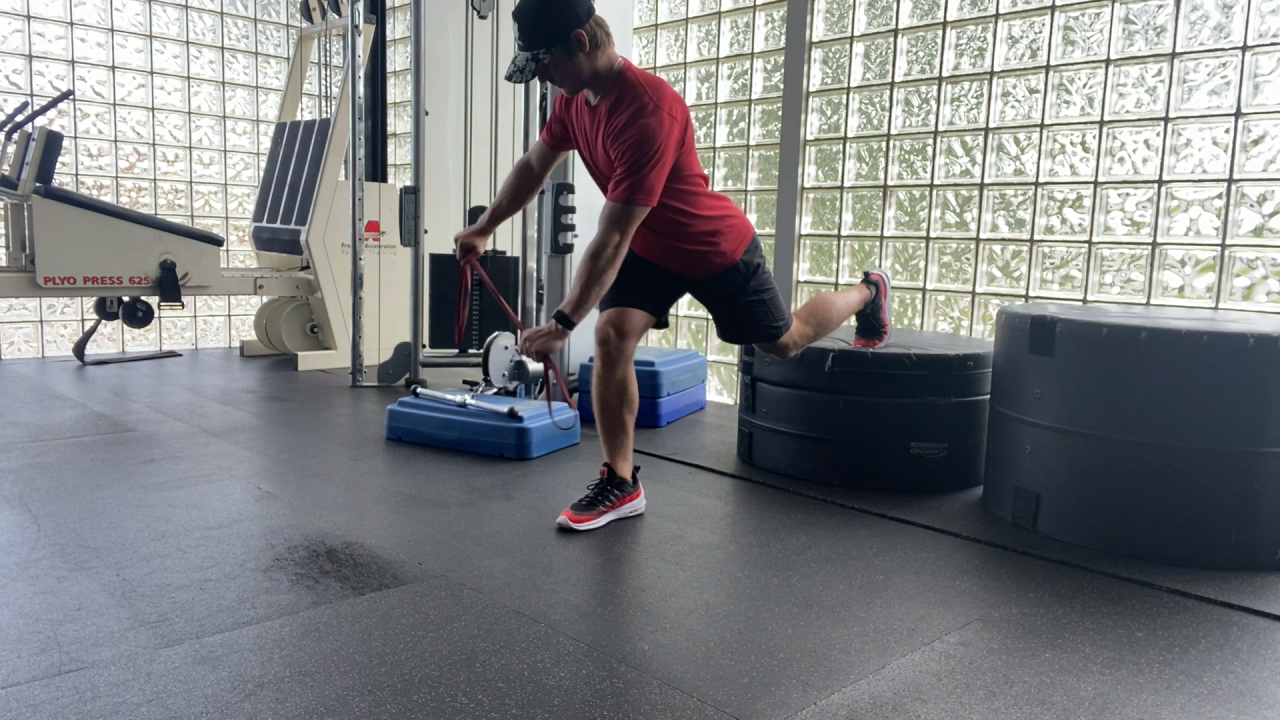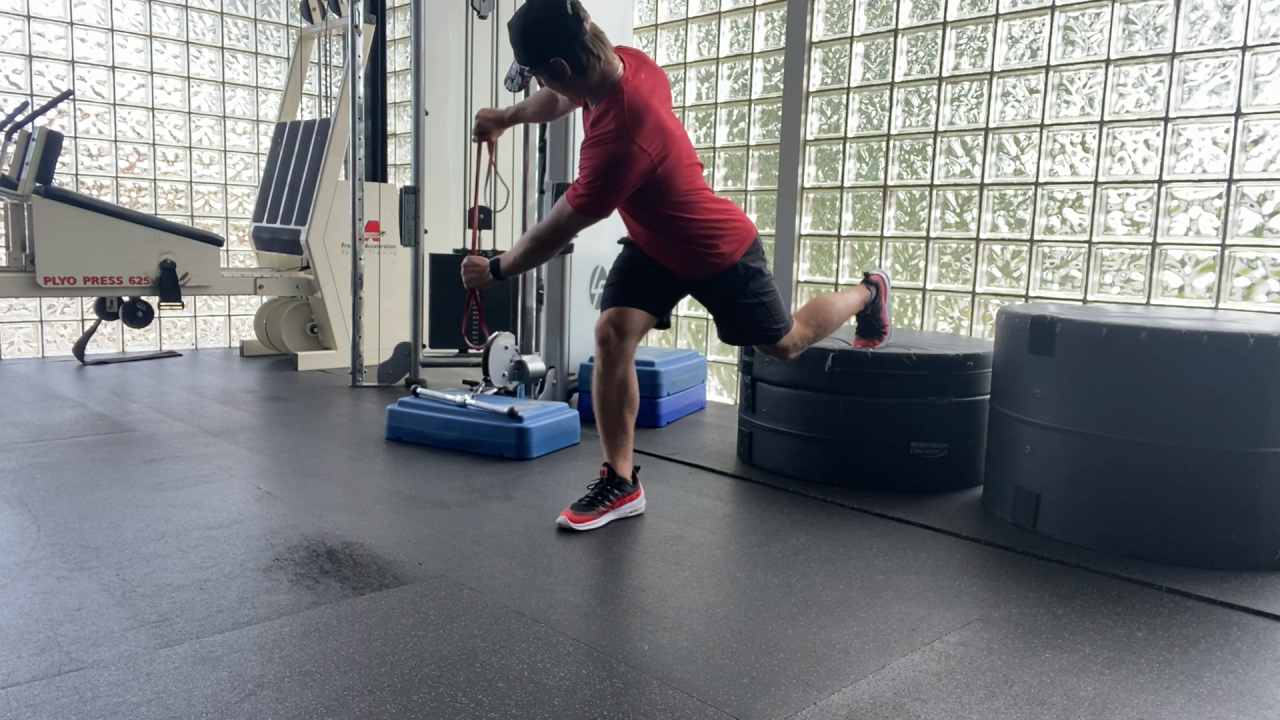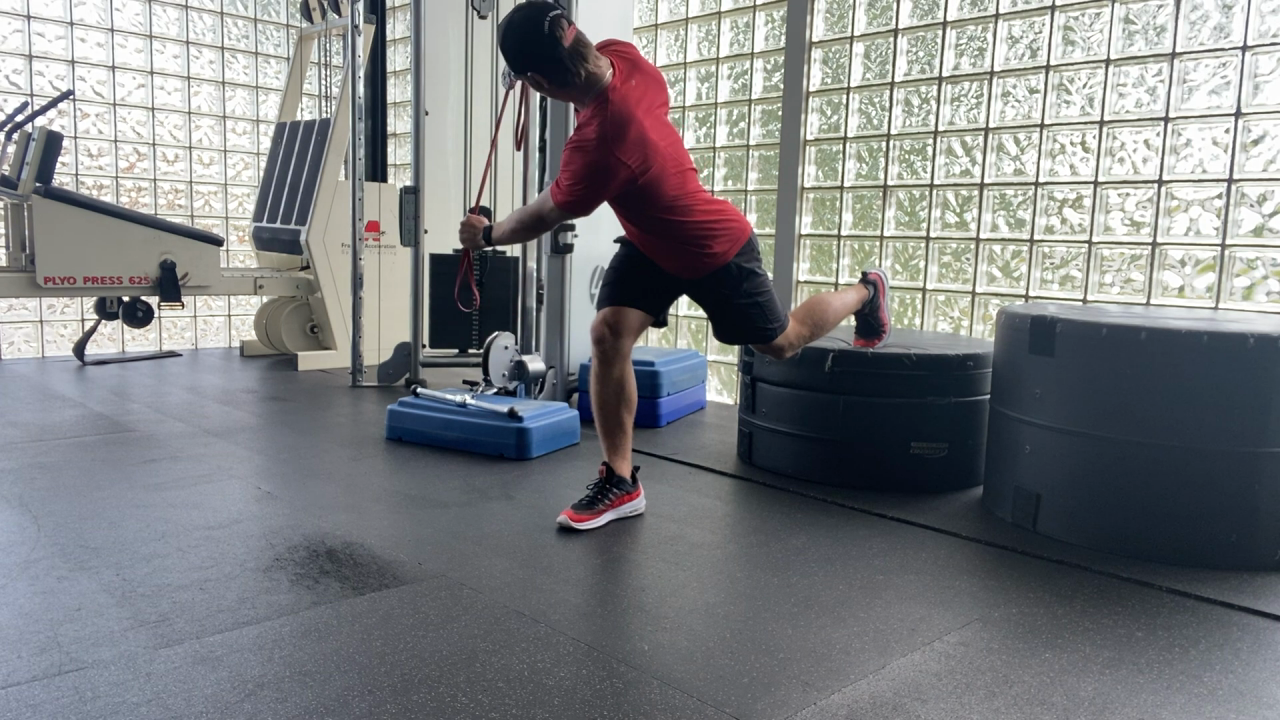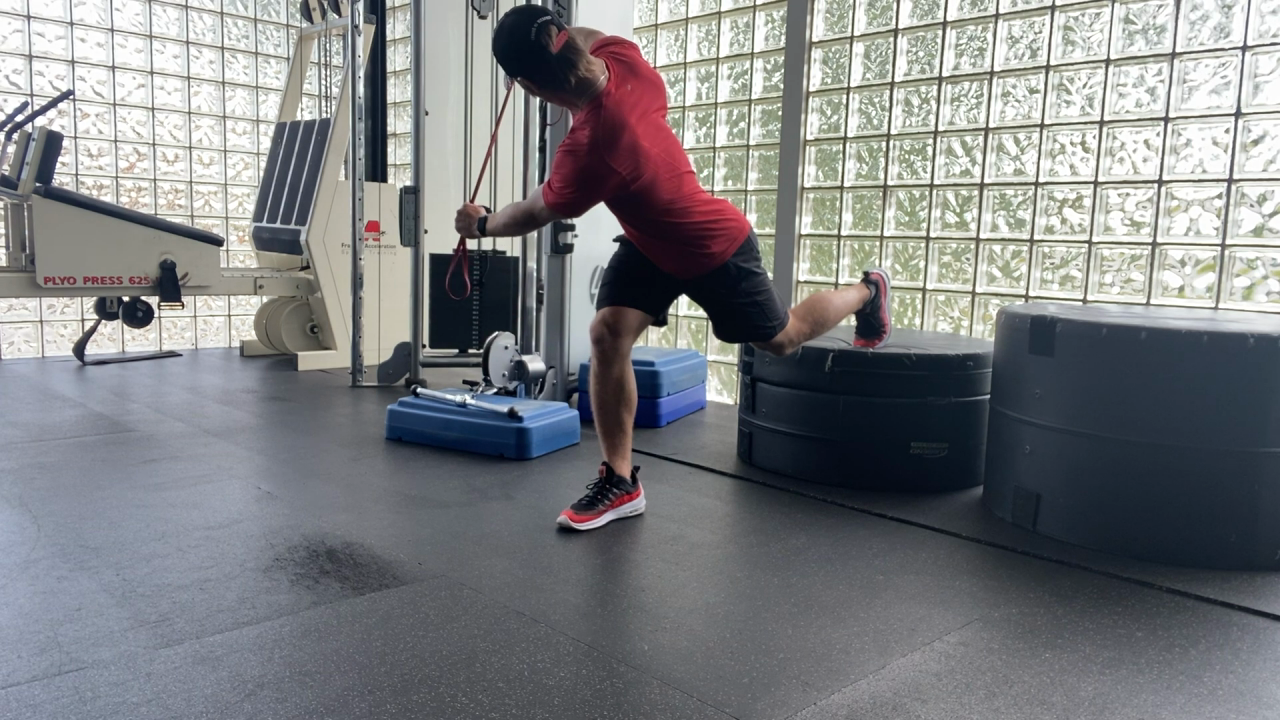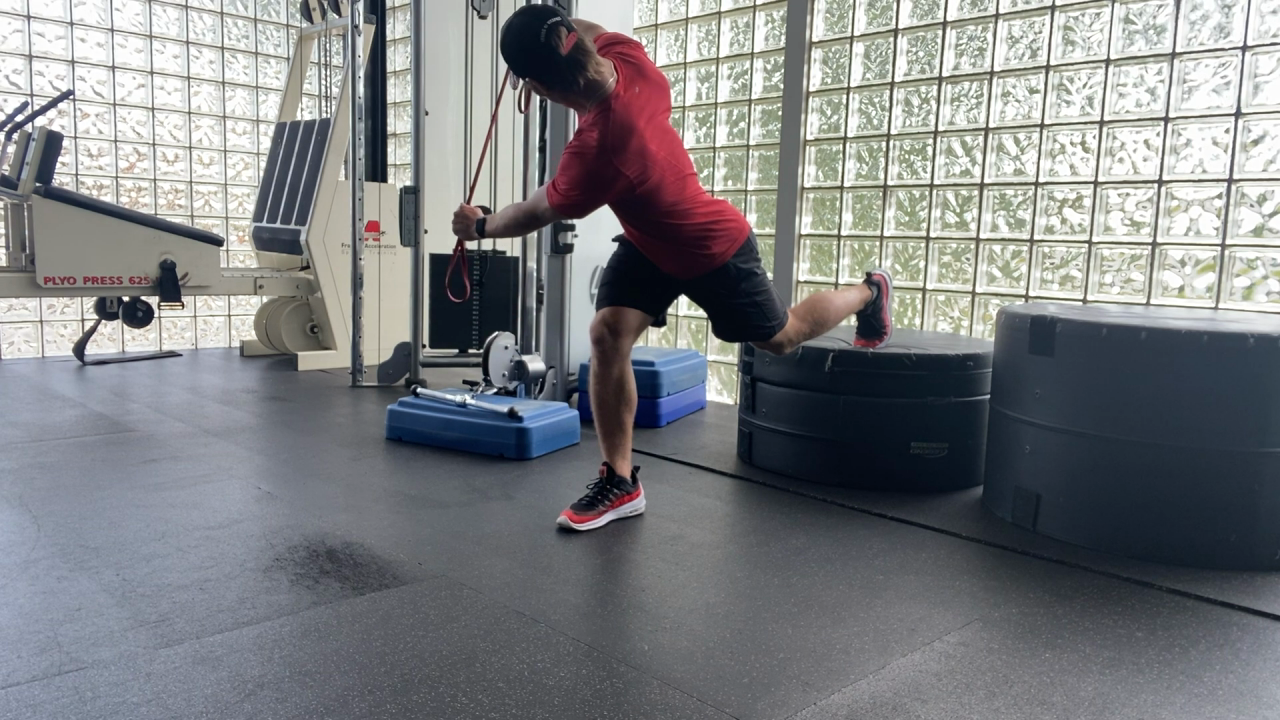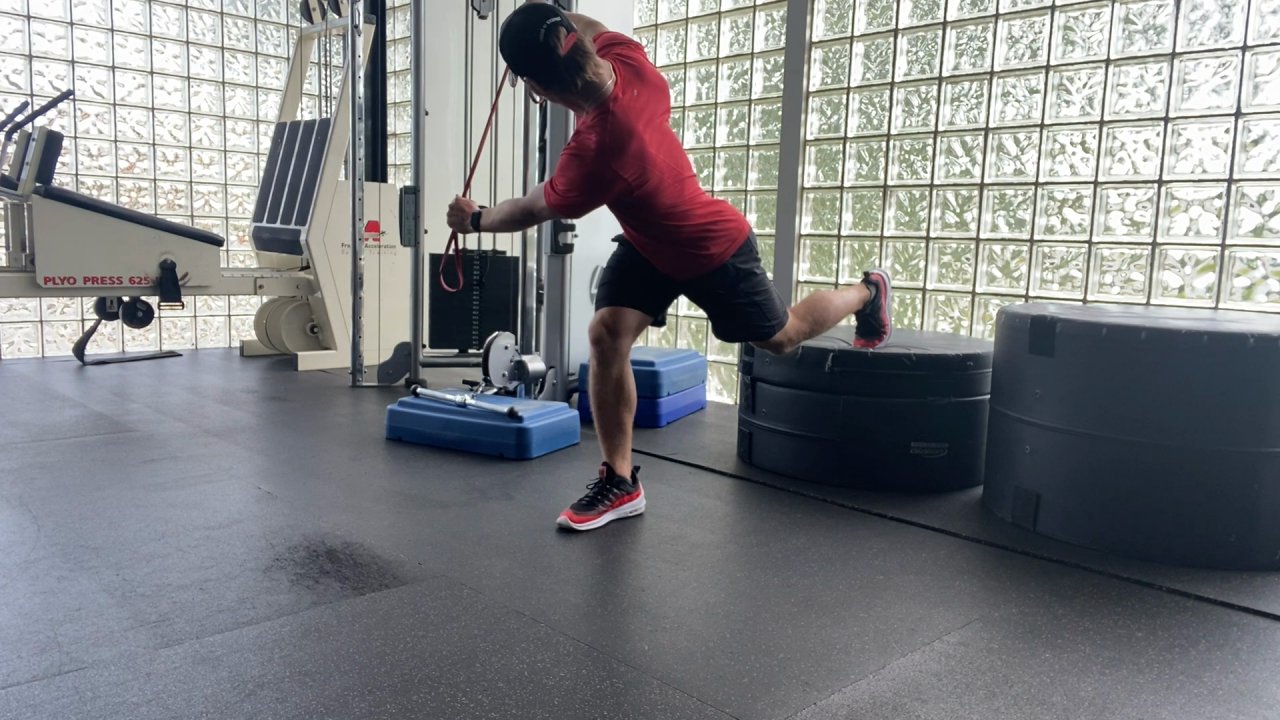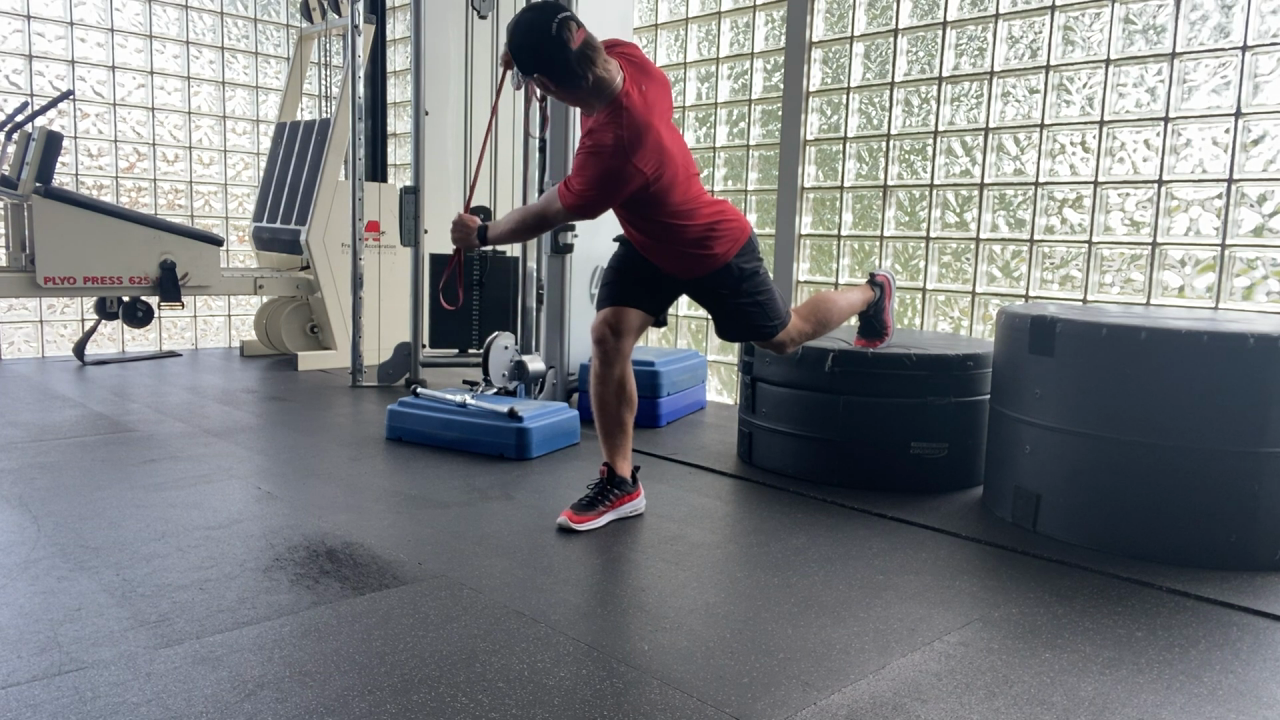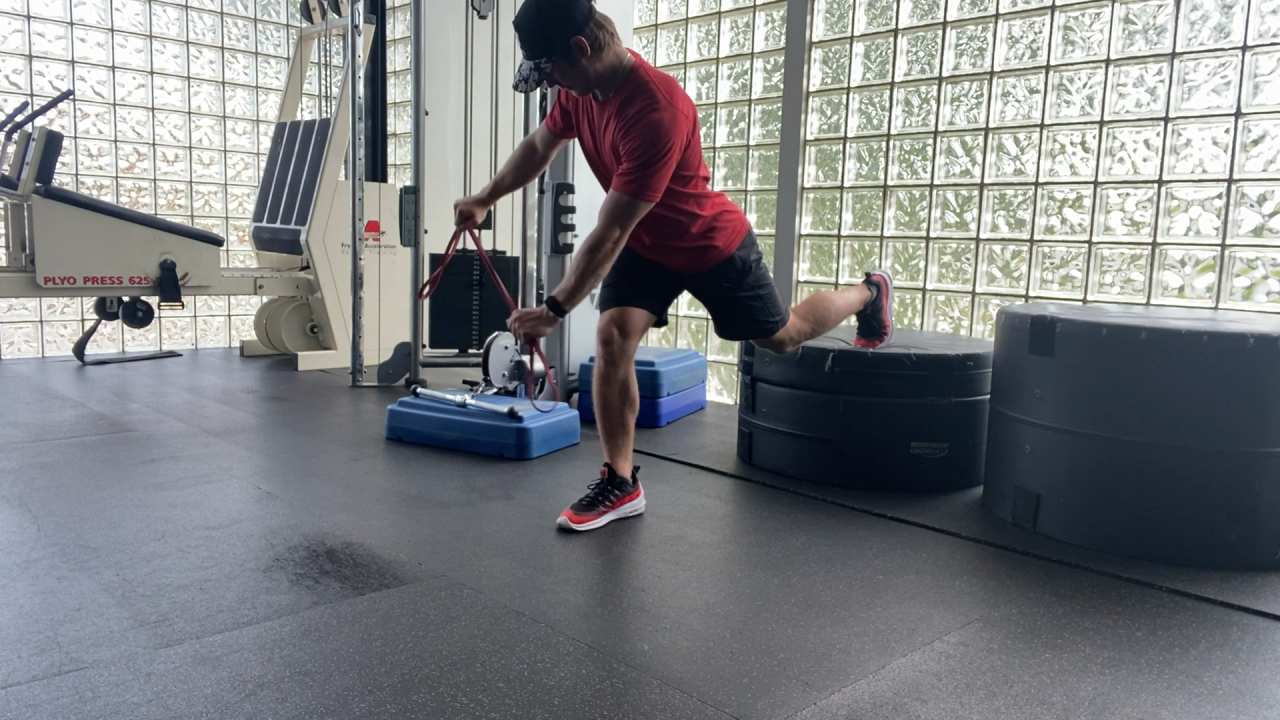
dt=0.5s
person 1, frame 1
left shoulder: (648, 113)
right shoulder: (576, 95)
left elbow: (612, 237)
right elbow: (534, 165)
left wrist: (562, 323)
right wrist: (484, 226)
left hip: (717, 248)
right hip: (651, 247)
left knee: (784, 342)
right knee: (611, 338)
left ankle: (868, 292)
right ankle: (621, 483)
person 1, frame 2
left shoulder: (621, 136)
right shoulder: (622, 63)
left elbow: (558, 230)
right elbow: (560, 101)
left wrist: (495, 270)
right wrist: (505, 116)
left hip: (719, 251)
right hip: (654, 243)
left knee: (783, 344)
right knee: (612, 337)
left ankle: (867, 292)
right ankle: (621, 483)
person 1, frame 3
left shoulder: (599, 145)
right shoulder: (620, 56)
left elbow: (544, 215)
left wrist: (487, 235)
left hip: (713, 250)
right hip: (650, 241)
left knee: (781, 342)
right knee: (608, 335)
left ankle: (866, 292)
right ankle: (620, 482)
person 1, frame 4
left shoulder: (589, 150)
right shoulder: (621, 57)
left elbow: (535, 213)
left wrist: (482, 224)
left hip: (713, 249)
right hip: (650, 241)
left knee: (781, 338)
right knee: (607, 335)
left ankle: (867, 291)
right ankle: (620, 482)
person 1, frame 5
left shoulder: (596, 151)
right shoulder: (626, 55)
left elbow: (537, 212)
left wrist: (481, 226)
left hip: (711, 249)
right hip: (649, 241)
left knee: (780, 336)
right knee: (607, 335)
left ankle: (869, 291)
right ankle: (620, 482)
person 1, frame 6
left shoulder: (596, 152)
right shoulder: (624, 56)
left elbow: (533, 210)
left wrist: (474, 219)
left hip: (712, 250)
right hip: (648, 242)
left knee: (782, 337)
right knee: (606, 335)
left ankle: (868, 292)
right ankle: (620, 482)
person 1, frame 7
left shoulder: (615, 147)
right shoulder: (623, 59)
left elbow: (544, 216)
left wrist: (481, 234)
right wrist: (531, 43)
left hip: (712, 250)
right hip: (648, 242)
left knee: (782, 337)
right knee: (607, 336)
left ankle: (872, 293)
right ankle: (620, 482)
person 1, frame 8
left shoulder: (656, 111)
right shoulder: (581, 89)
left elbow: (610, 232)
right elbow: (538, 148)
left wrist: (553, 309)
right wrist: (484, 199)
left hip: (712, 244)
right hip: (647, 245)
left knee: (781, 336)
right knee: (612, 338)
left ankle: (869, 293)
right ankle: (620, 483)
